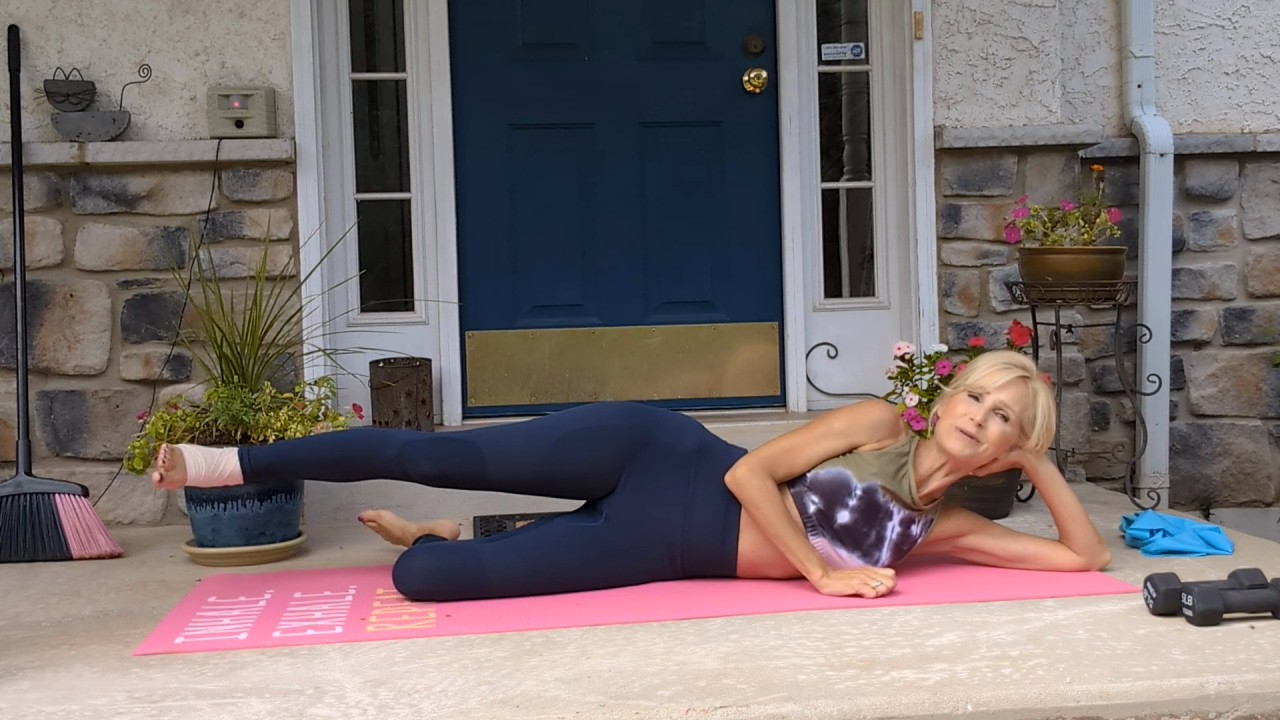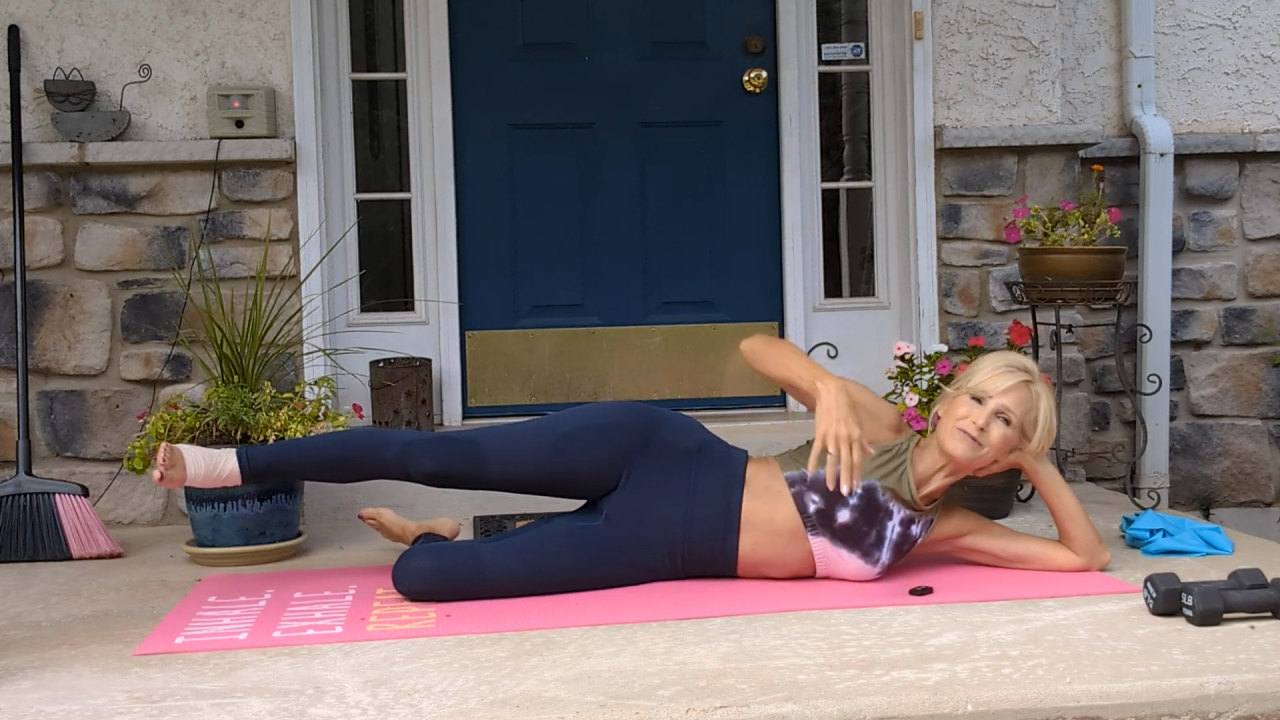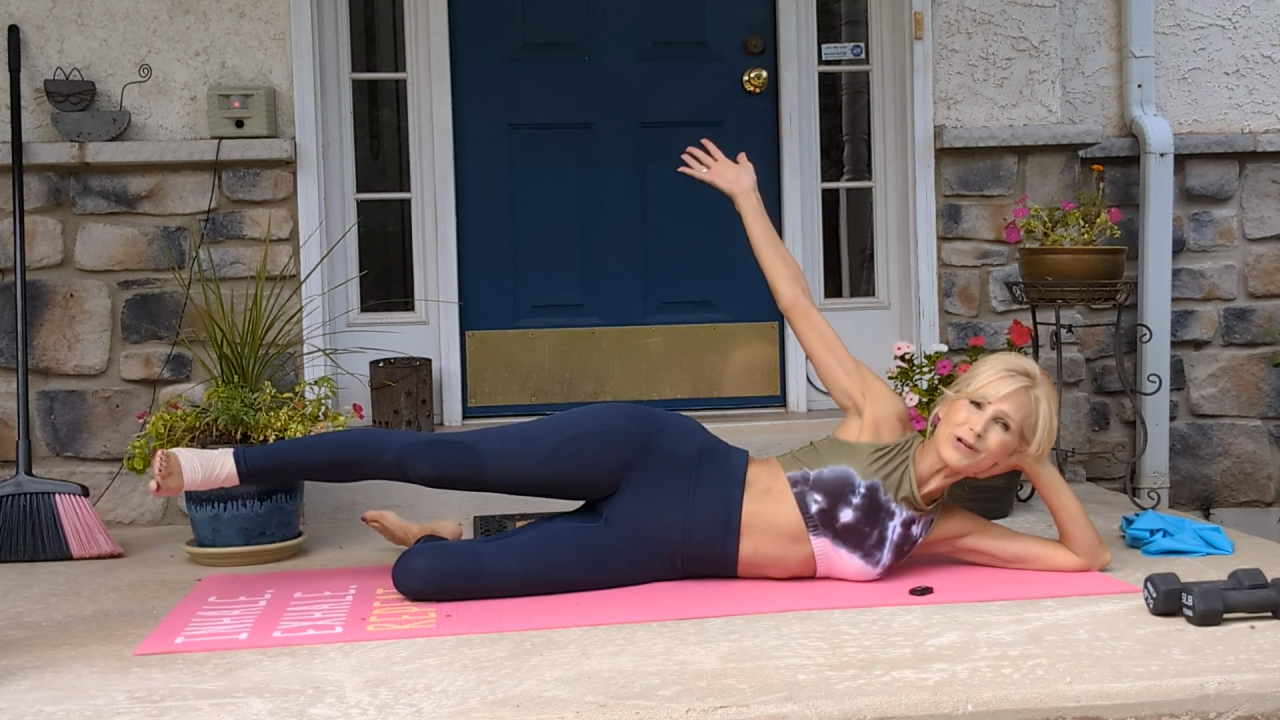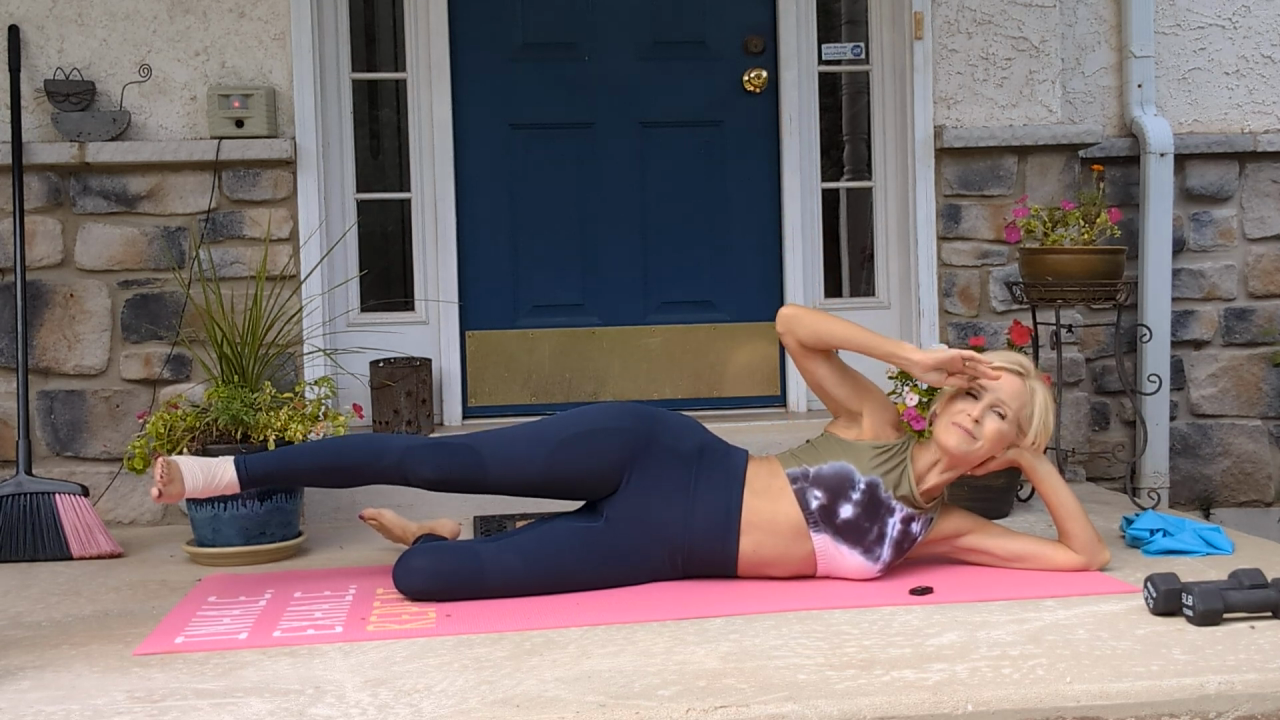
dt=1s
person 1, frame 1
left shoulder: (941, 525)
right shoulder: (877, 424)
left elbow: (1085, 557)
right elbow: (749, 473)
left wrist: (1042, 465)
right wrist: (820, 572)
left hip: (655, 548)
right hip: (654, 454)
right knee: (433, 455)
left ankle: (435, 539)
right ankle: (234, 461)
person 1, frame 2
left shoulder: (937, 527)
right shoulder: (878, 424)
left elbow: (1086, 556)
right elbow: (757, 347)
left wrist: (1039, 464)
right wrist: (826, 387)
left hip: (661, 548)
right hip: (661, 455)
left knee: (420, 577)
right knee: (434, 454)
left ankle: (444, 538)
right ankle: (234, 462)
person 1, frame 3
left shoulder: (938, 525)
right shoulder: (881, 414)
left elbow: (1085, 555)
right elbow: (797, 303)
left wrist: (1039, 464)
right wrist: (746, 195)
left hip: (657, 550)
right hip: (658, 456)
right knee: (430, 457)
left ankle: (445, 540)
right ankle: (223, 464)
person 1, frame 4
left shoulder: (936, 524)
right shoulder: (877, 425)
left elbow: (1086, 554)
right elbow: (792, 322)
left wrist: (1039, 463)
right wrist: (913, 354)
left hip: (659, 550)
right hip: (661, 453)
right knee: (429, 458)
left ankle: (438, 536)
right ankle: (224, 470)
